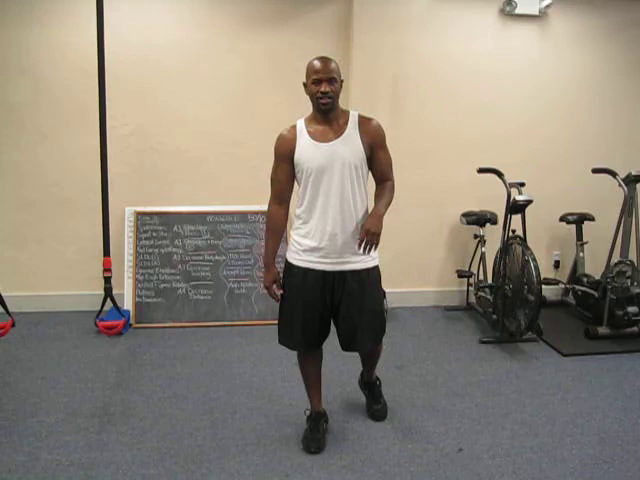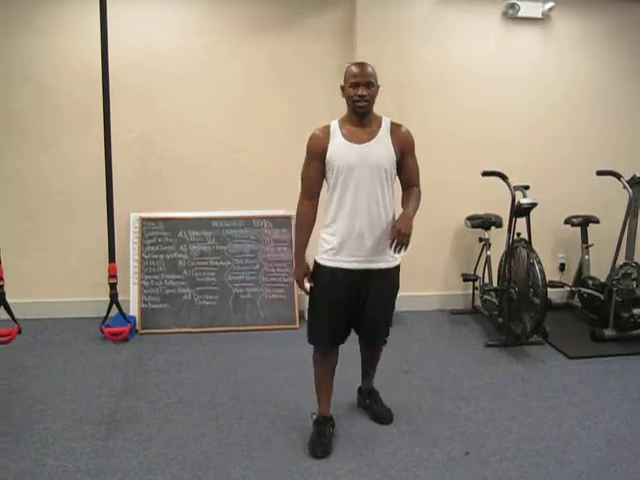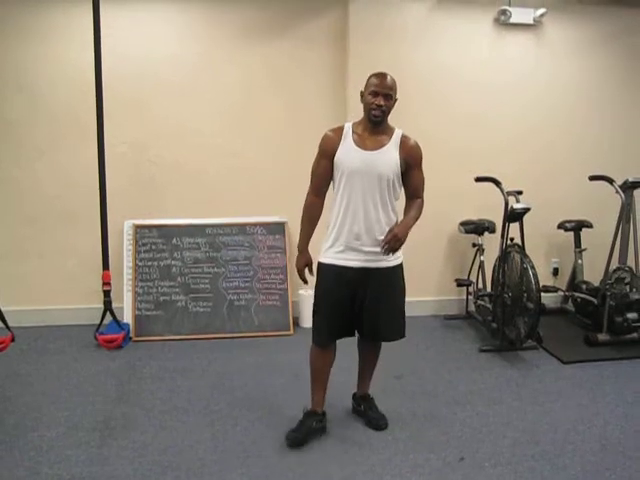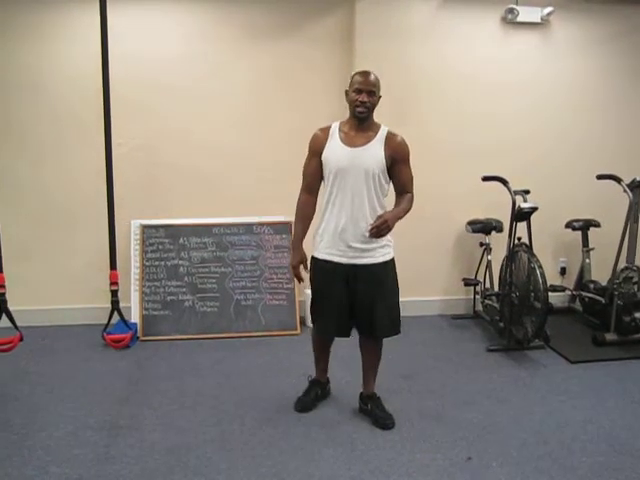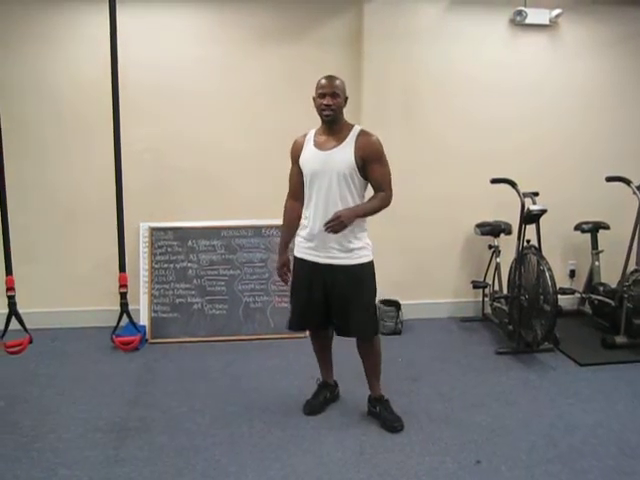
dt=0.5s
person 1, frame 1
left shoulder: (368, 130)
right shoulder: (289, 139)
left elbow: (386, 181)
right elbow: (278, 203)
left wrist: (377, 213)
right wrist: (269, 263)
left hip: (358, 260)
right hip: (306, 262)
left knee: (369, 337)
right knee: (306, 342)
left ankle: (369, 380)
right ankle: (317, 413)
person 1, frame 2
left shoulder: (399, 136)
right shoulder: (322, 139)
left elbow: (412, 187)
right elbow: (308, 199)
left wrist: (407, 215)
right wrist: (299, 257)
left hip: (381, 259)
right hip: (334, 259)
left knee: (375, 334)
right knee: (326, 340)
left ankle: (367, 390)
right ankle: (323, 417)
person 1, frame 3
left shoulder: (407, 147)
right shoulder: (333, 140)
left elbow: (416, 197)
right elbow: (316, 195)
left wrist: (406, 224)
right wrist: (302, 248)
left hip: (383, 260)
right hip: (337, 257)
left knee: (374, 334)
right knee: (324, 336)
left ankle: (362, 397)
right ankle: (316, 413)
person 1, frame 4
left shoulder: (394, 144)
right shoulder: (322, 139)
left elbow: (406, 193)
right elbow: (308, 194)
left wrist: (394, 215)
right wrist: (297, 245)
left hip: (375, 256)
right hip: (329, 254)
left knee: (373, 329)
right knee: (323, 326)
left ankle: (369, 395)
right ankle: (320, 381)
person 1, frame 5
left shoulder: (366, 143)
right shoulder: (301, 145)
left elbow: (384, 194)
right elbow: (294, 199)
left wrist: (352, 212)
right wrist: (283, 249)
left hip: (352, 256)
right hip: (309, 254)
left knee: (364, 329)
right knee: (316, 323)
left ankle: (377, 398)
right ankle: (328, 385)
